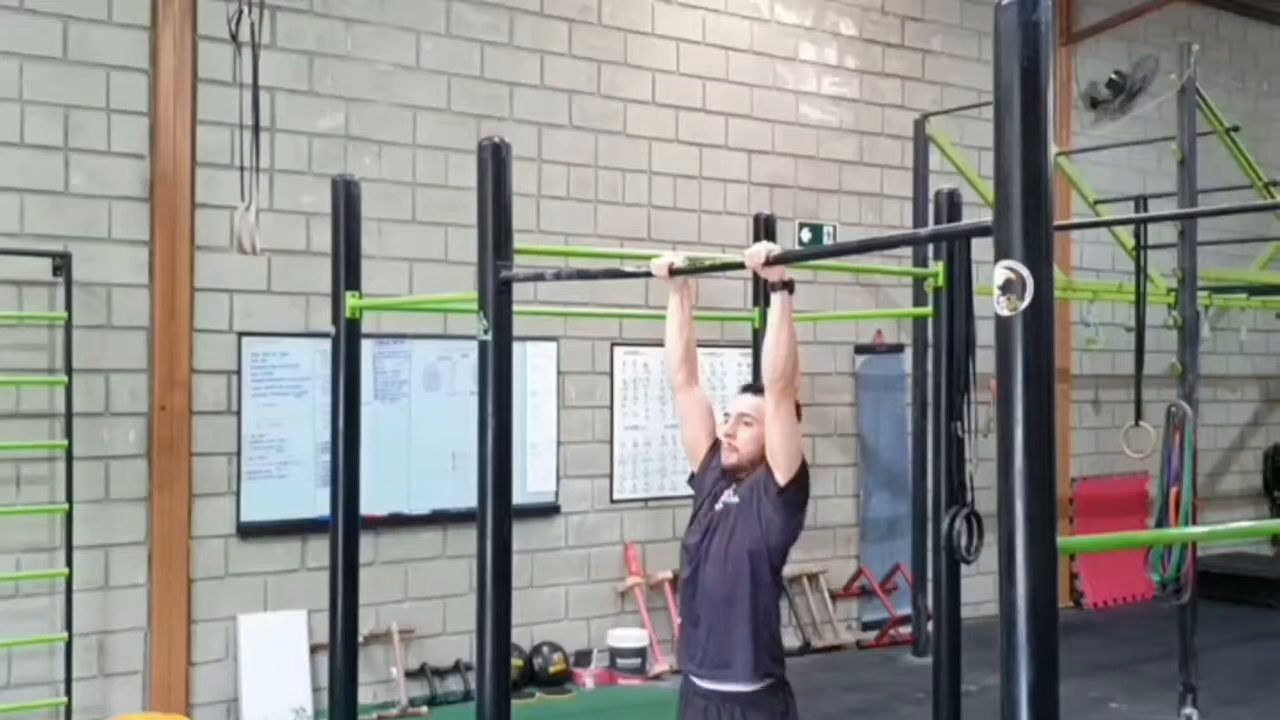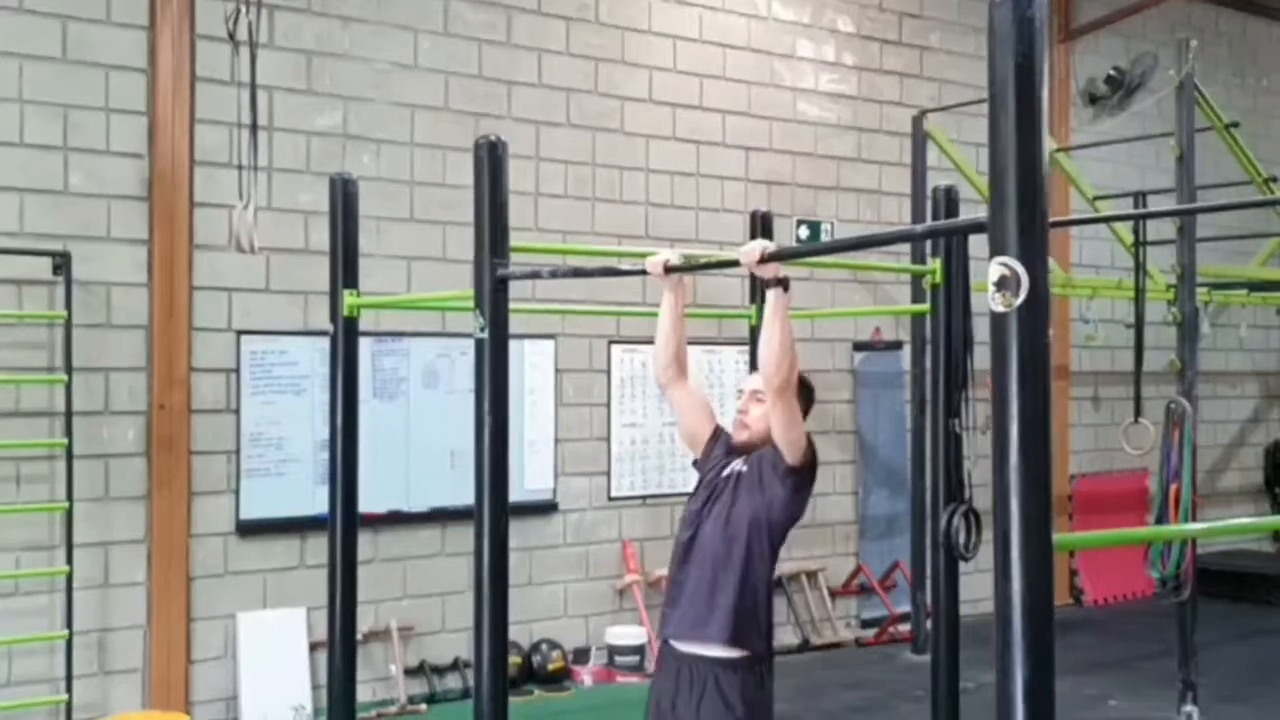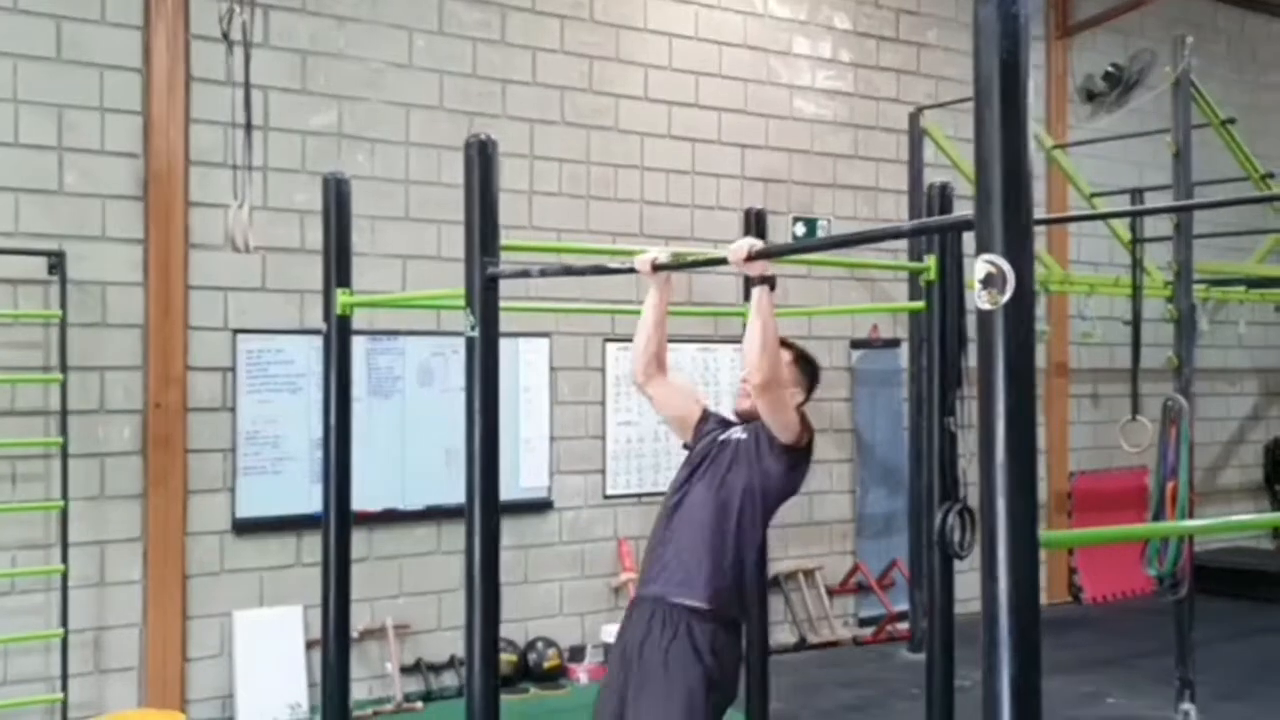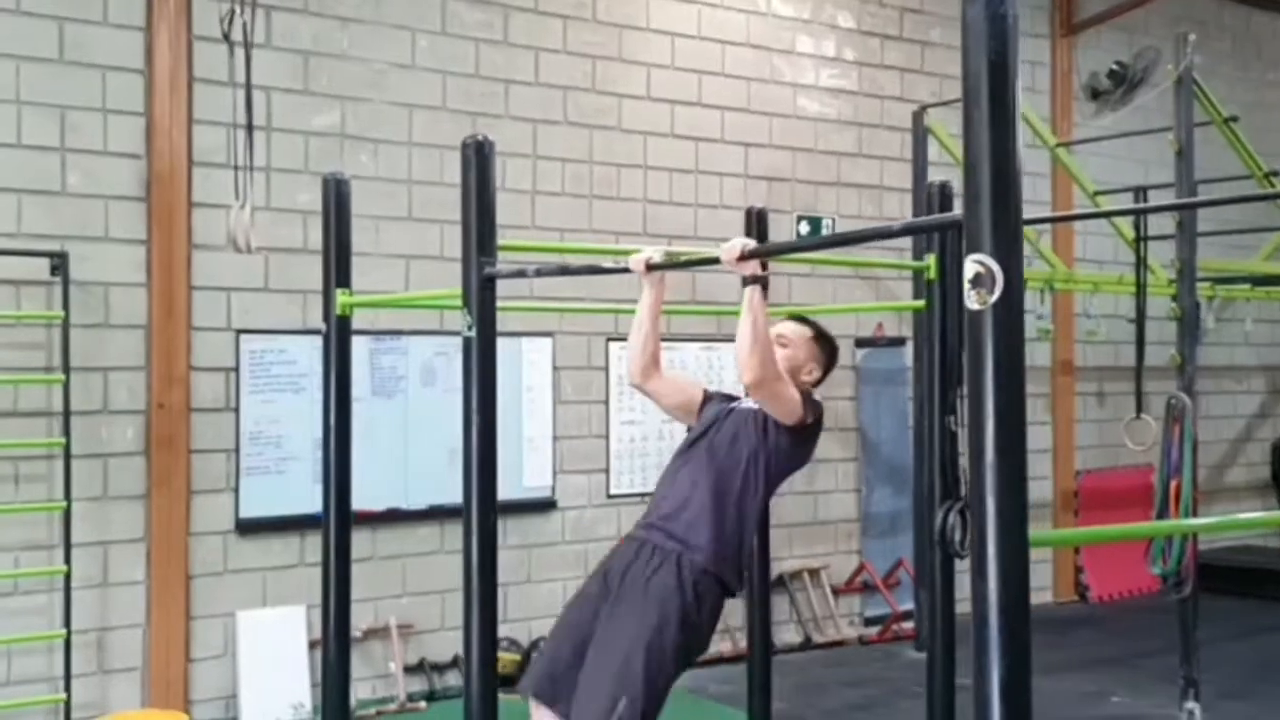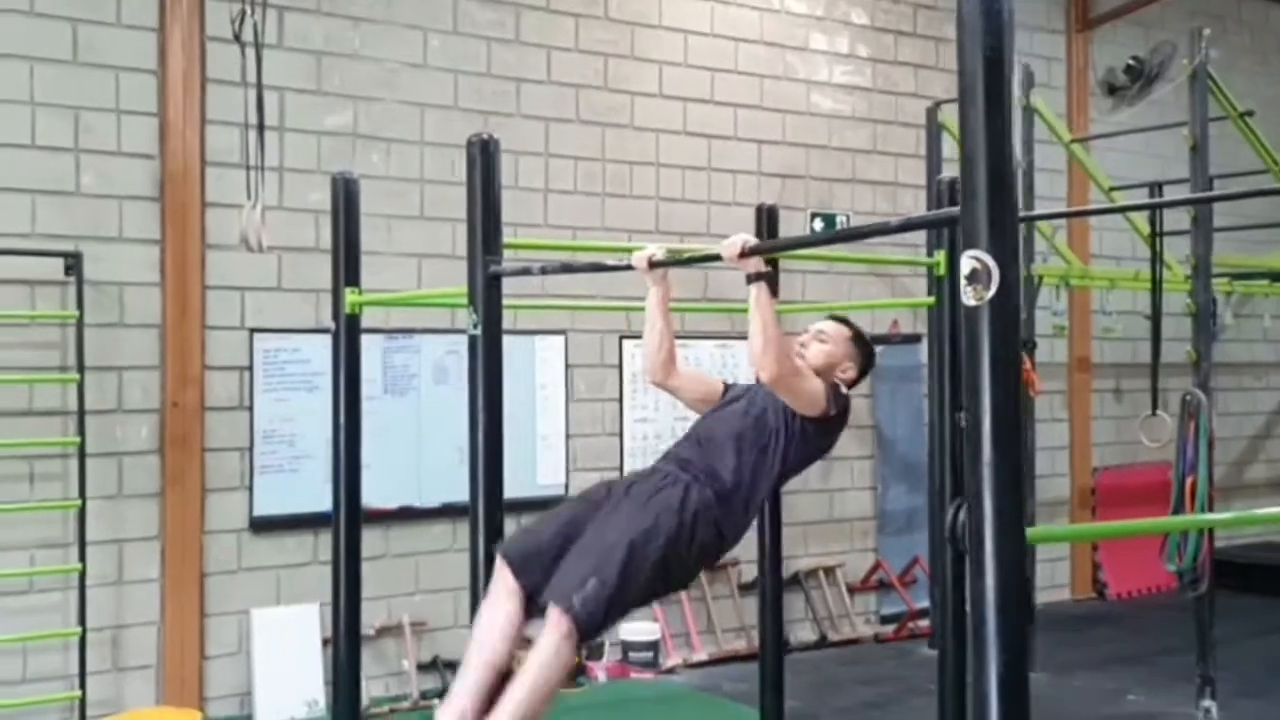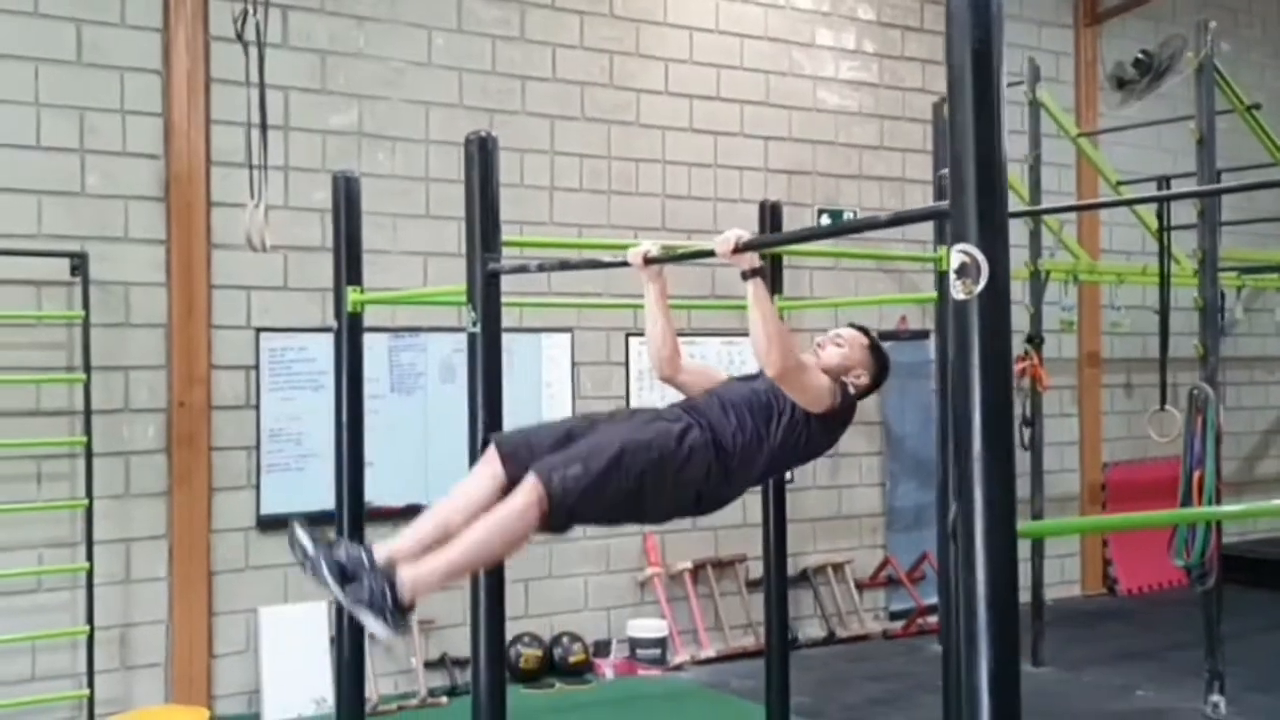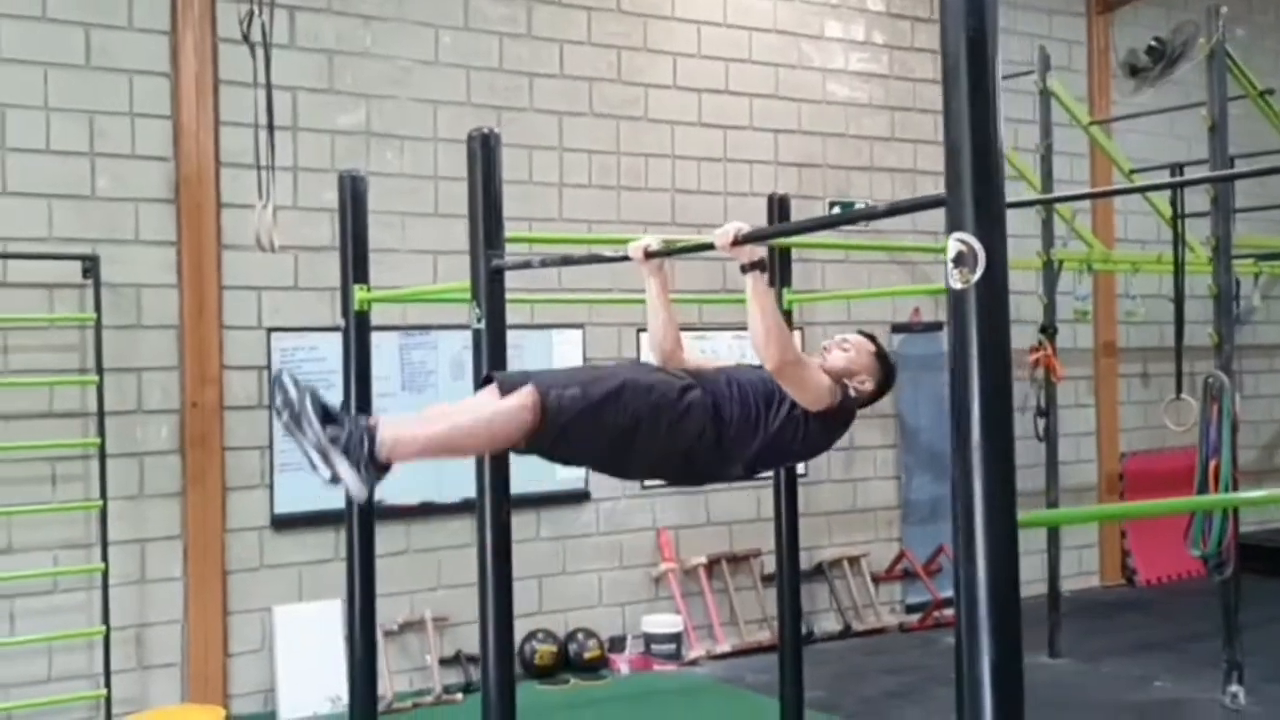
dt=0.2s
person 1, frame 1
left shoulder: (777, 494)
right shoulder: (713, 480)
left elbow: (779, 389)
right elbow: (685, 381)
left wrist: (779, 289)
right wrist: (678, 291)
person 1, frame 2
left shoulder: (785, 472)
right shoulder: (719, 459)
left elbow: (779, 383)
right elbow: (672, 377)
left wrist: (774, 286)
right wrist: (672, 290)
left hip: (730, 674)
right hip: (676, 661)
person 1, frame 3
left shoulder: (786, 445)
right shoulder: (715, 434)
left elbow: (763, 377)
right elbow: (648, 374)
left wrist: (760, 283)
right wrist: (658, 287)
left hip: (697, 628)
right hip: (647, 615)
person 1, frame 4
left shoulder: (798, 417)
right shoulder: (722, 408)
left elbow: (755, 375)
right elbow: (644, 373)
left wrist: (752, 282)
right wrist: (652, 285)
left hip: (686, 575)
right hip: (640, 552)
person 1, frame 5
left shoulder: (823, 404)
right shoulder: (753, 396)
left elbow: (772, 367)
right elbow: (663, 371)
left wrist: (756, 277)
right wrist: (658, 286)
left hip: (695, 504)
right hip: (658, 485)
left knee: (565, 612)
right knee: (513, 567)
person 1, frame 6
left shoulder: (827, 405)
right shoulder: (763, 383)
left elbow: (778, 364)
right elbow: (669, 364)
left wrist: (752, 272)
right wrist: (654, 280)
left hip: (691, 452)
right hip: (661, 431)
left knee: (542, 487)
right knee: (502, 457)
left ankle: (398, 589)
right ankle: (383, 562)
person 1, frame 7
left shoulder: (828, 409)
right shoulder: (775, 384)
left elbow: (779, 360)
right elbow: (672, 354)
left wrist: (752, 268)
right wrist: (654, 275)
left hip: (690, 420)
right hip: (666, 403)
left knee: (532, 404)
right knee: (504, 392)
left ankle: (369, 450)
right ankle: (364, 436)
